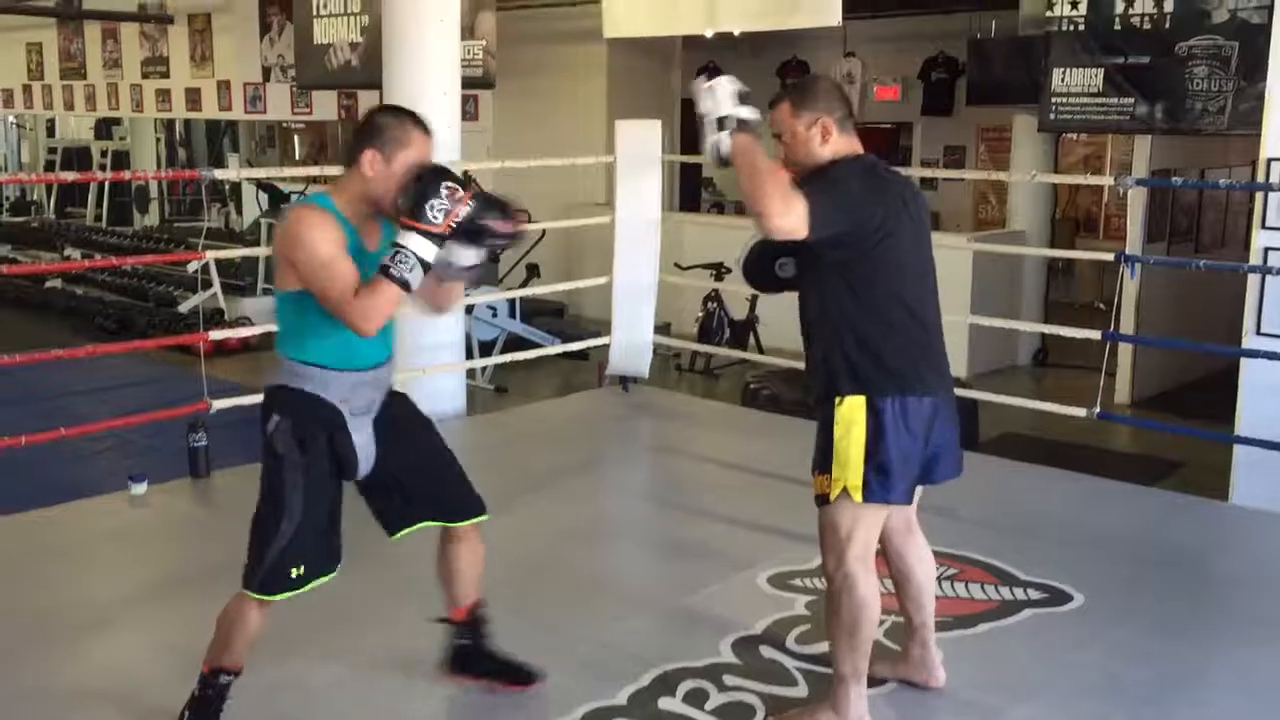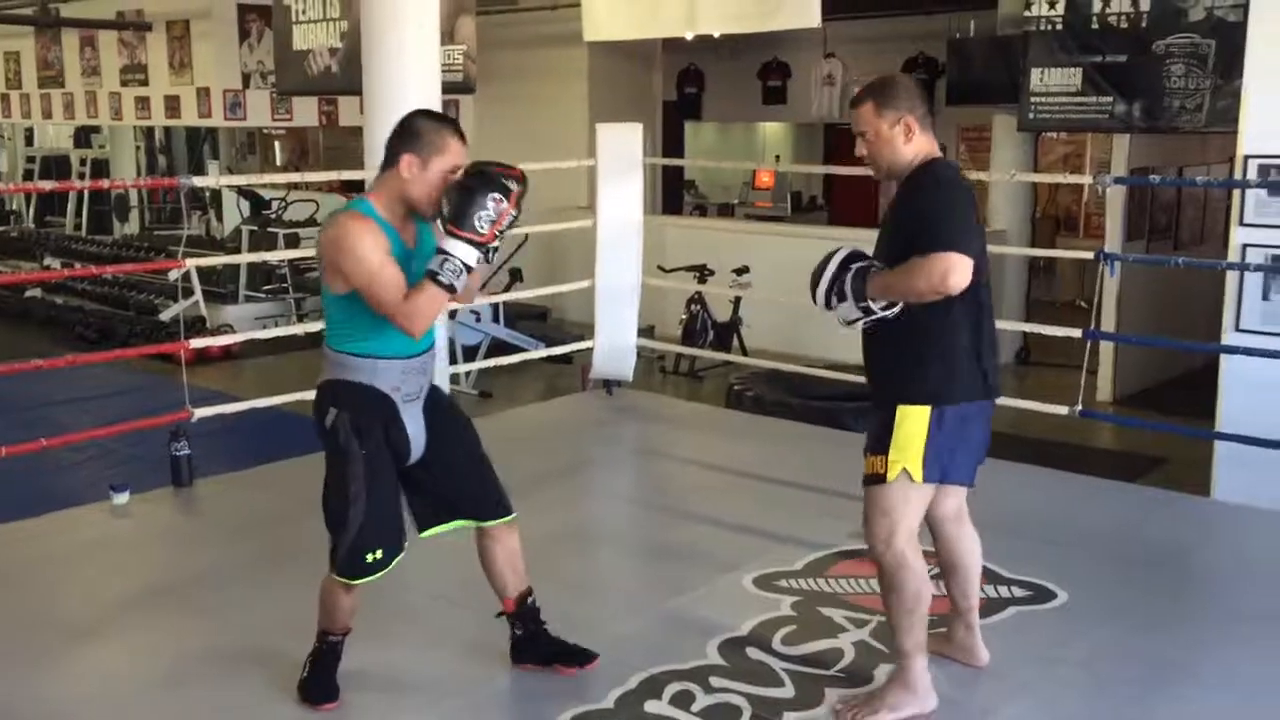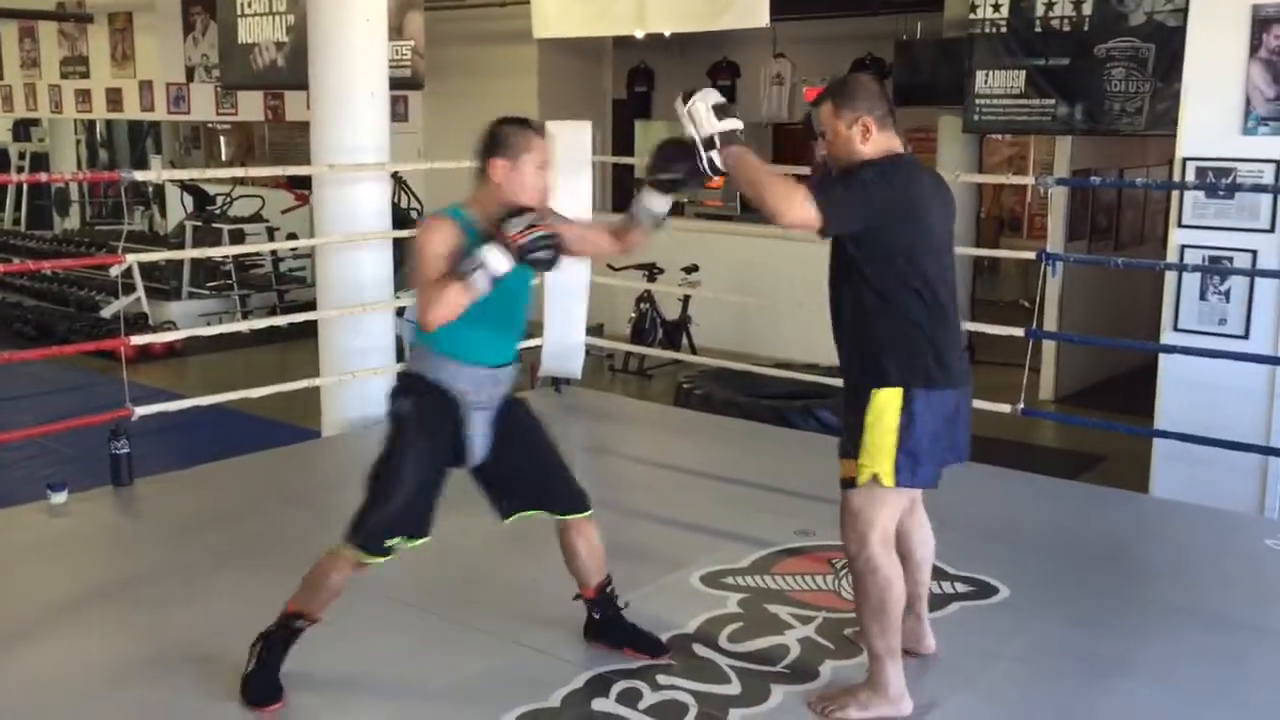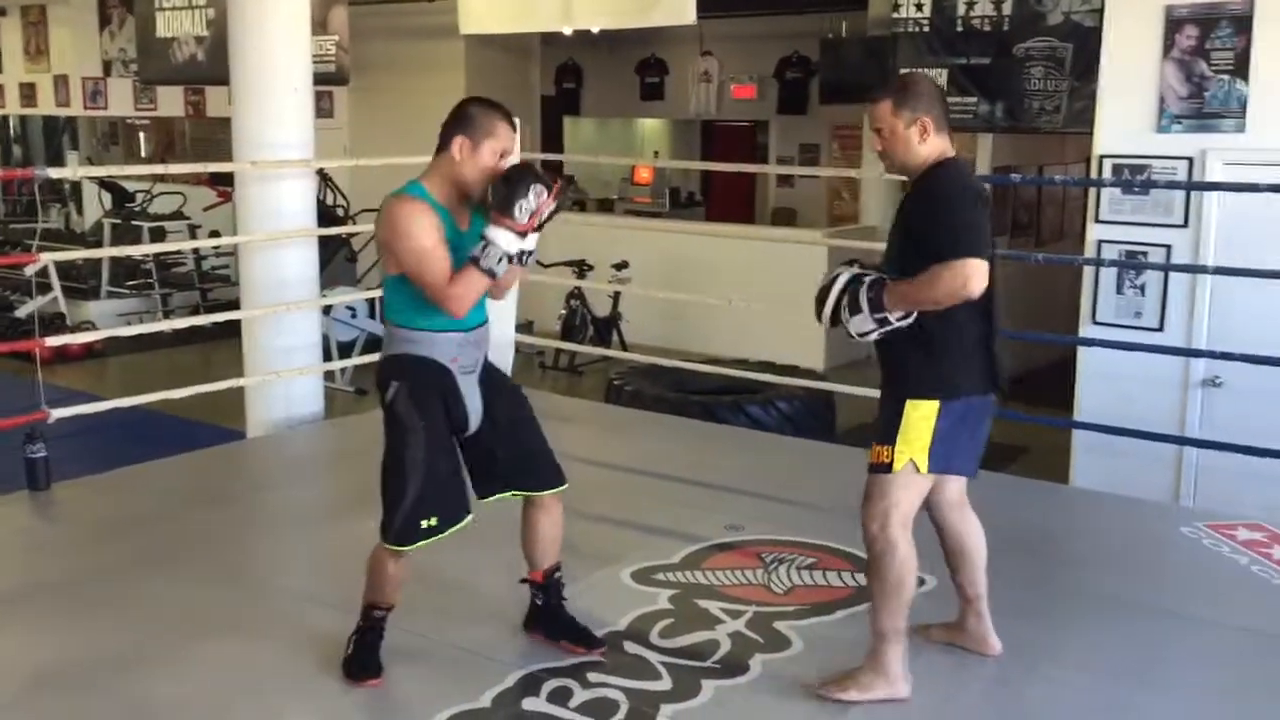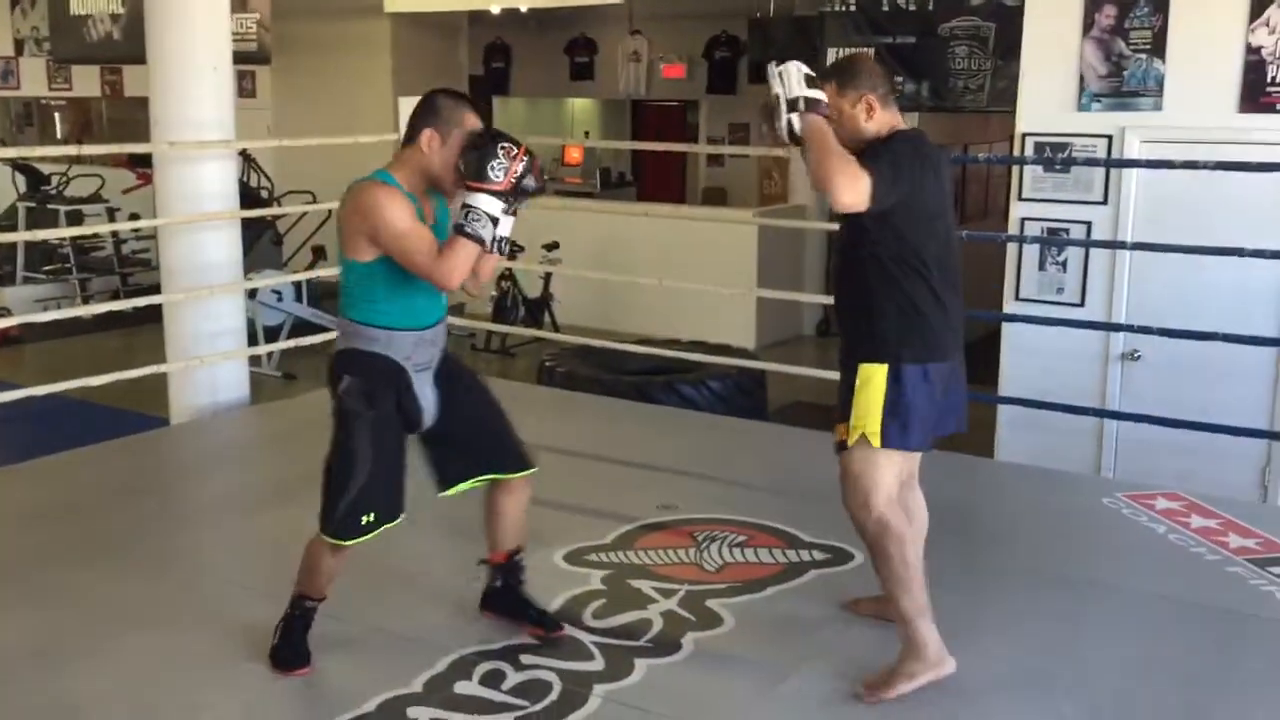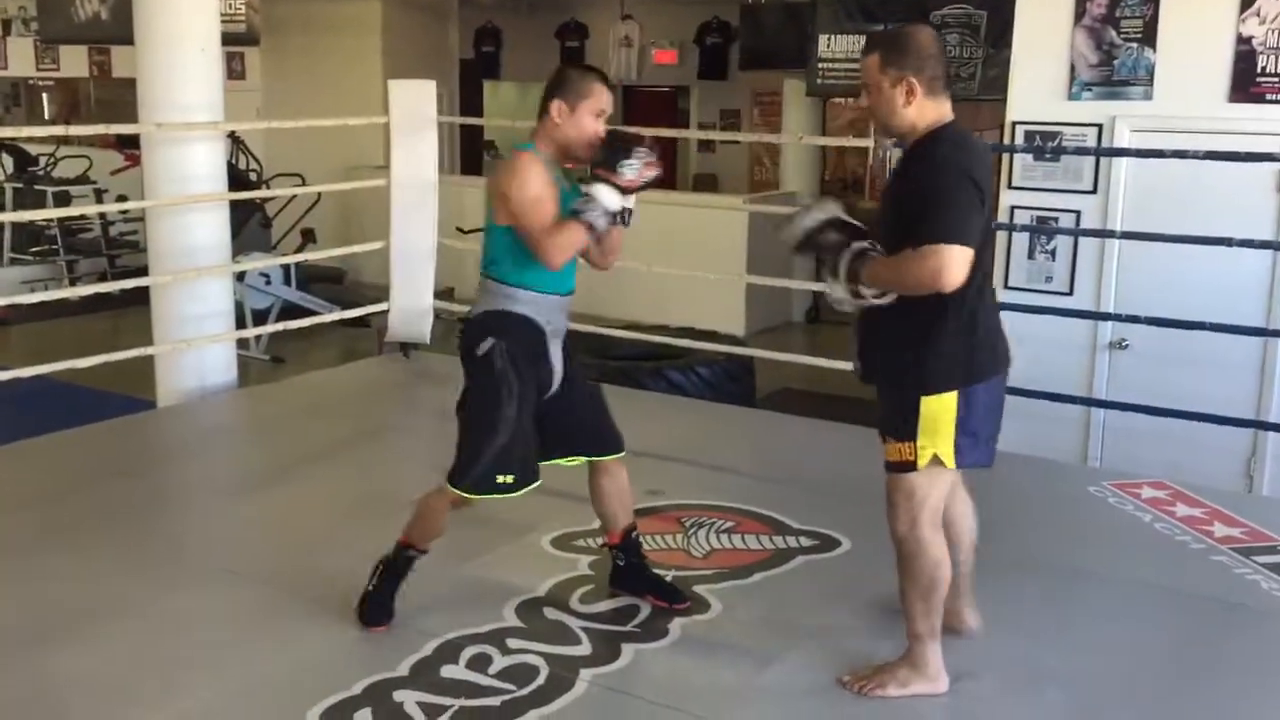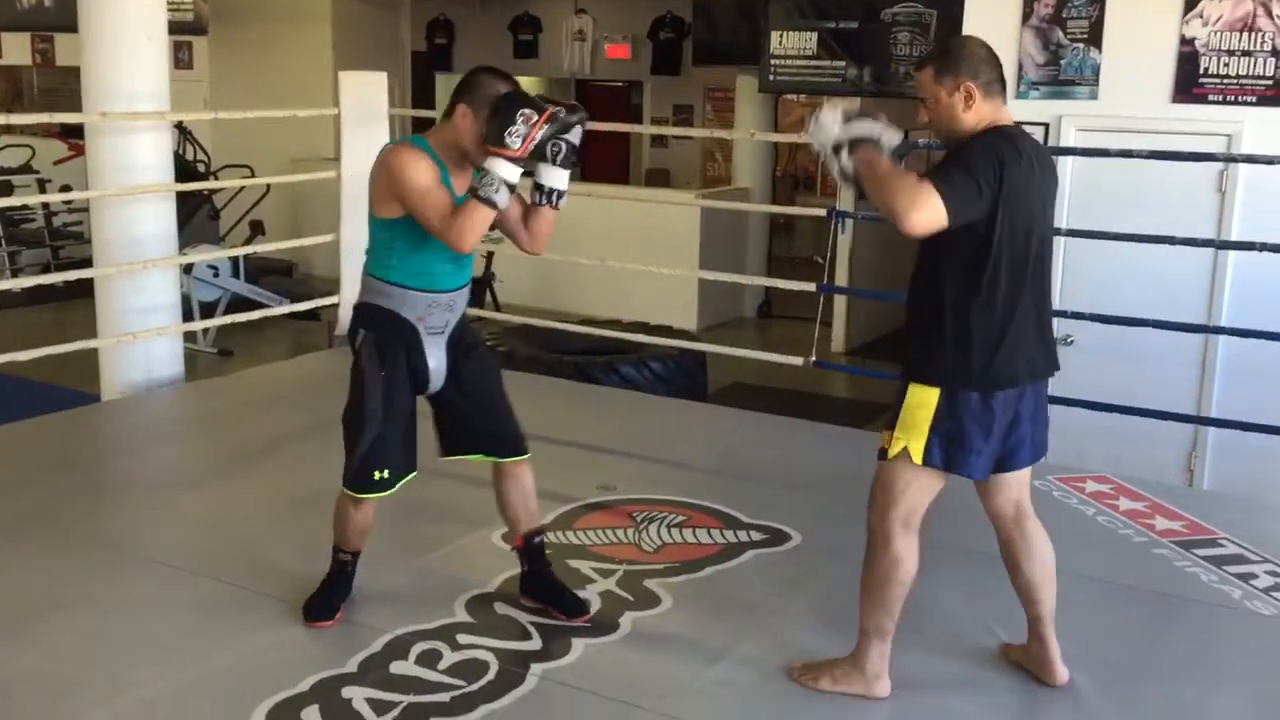
dt=0.7s
person 1, frame 1
left shoulder: (850, 182)
right shoulder: (891, 188)
left elbow: (781, 218)
left wrist: (736, 132)
right wrist: (800, 273)
left hip: (874, 398)
right hip: (923, 389)
left knee: (847, 550)
right knee: (895, 525)
right ankle: (916, 657)
person 1, frame 2
left shoulder: (940, 187)
right shoulder: (924, 187)
left elbow: (949, 274)
left wrist: (869, 286)
right wrist: (868, 282)
left hip: (930, 393)
right hip: (946, 387)
left knee: (890, 533)
right knee: (946, 512)
right ankle: (965, 635)
person 1, frame 3
left shoulder: (882, 182)
right shoulder: (919, 182)
left elbow: (789, 209)
left wrist: (725, 141)
left hip: (900, 386)
right hip: (927, 377)
left knee: (867, 533)
right knee: (904, 505)
right ankle: (915, 626)
person 1, frame 4
left shoulder: (952, 191)
right shoulder: (932, 187)
left elbow: (966, 279)
left wrist: (882, 296)
right wrist: (866, 280)
left hip: (938, 387)
right hip: (937, 380)
left knee: (886, 518)
right knee: (947, 502)
left ankle: (885, 669)
right ankle: (976, 625)
person 1, frame 5
left shoulder: (898, 155)
right shoulder: (916, 154)
left elbow: (845, 192)
right elbow: (857, 193)
left wrist: (807, 116)
right wrist: (811, 122)
left hip: (898, 356)
right hip: (926, 349)
left knee: (871, 500)
right knee: (900, 483)
left ankle: (926, 649)
right ankle: (903, 597)
person 1, frame 6
left shoulder: (948, 161)
right shoulder: (932, 150)
left elbow: (944, 269)
left wrist: (860, 268)
right wrist: (845, 232)
left hip: (943, 368)
right hip: (935, 358)
left knee: (913, 513)
right knee: (941, 492)
left ankle: (923, 664)
right ankle: (957, 602)
person 1, frame 7
left shoulder: (985, 155)
right shoulder: (1031, 158)
left elbow: (914, 215)
left wrist: (863, 148)
right wrist: (884, 159)
left hip: (960, 376)
right hip: (1019, 368)
left knee: (893, 513)
right knee: (1012, 508)
left ankle: (868, 665)
right ankle: (1045, 649)
person 2, frame 1
left shoulder: (397, 221)
right shoulder: (310, 227)
left elbow: (438, 298)
right elbow: (363, 318)
left wrist: (468, 246)
right wrist: (423, 237)
left hip: (379, 407)
right hip: (308, 416)
left knee: (462, 517)
right knee: (274, 582)
left ankle: (470, 646)
person 2, frame 2
left shoulder: (420, 219)
right shoulder: (351, 230)
left elbow: (464, 292)
right elbow: (411, 319)
left wrist: (483, 229)
right wrist: (466, 239)
left hip: (419, 395)
right hip: (361, 406)
left knee: (493, 514)
right knee: (358, 559)
left ankle: (529, 635)
right ankle: (325, 655)
person 2, frame 3
left shoulder: (535, 222)
right shoulder: (441, 230)
left elbow: (619, 245)
right elbow: (433, 314)
left wrist: (656, 194)
right wrist: (496, 251)
left hip: (495, 402)
right hip: (435, 403)
left knee: (574, 511)
right knee: (373, 542)
left ankle: (604, 617)
right ankle: (275, 644)
person 2, frame 4
left shoulder: (472, 205)
right shoulder: (406, 211)
left elbow: (500, 287)
right elbow: (453, 301)
left wrist: (522, 226)
right wrist: (505, 230)
left hip: (474, 369)
right hip: (420, 377)
left knee: (545, 487)
right knee: (407, 530)
left ankle: (546, 608)
right ankle: (368, 631)
person 2, frame 5
left shoulder: (442, 197)
right shoulder: (376, 199)
left elbow: (475, 276)
right elbow: (441, 276)
left wrist: (503, 199)
right wrist: (487, 194)
left hip: (434, 363)
right hip: (373, 373)
left knee: (514, 469)
right knee: (348, 524)
left ankle: (504, 589)
right ankle: (296, 622)
person 2, frame 6
left shoulder: (565, 174)
right shoulder: (522, 168)
left elbow: (603, 258)
right elbow: (553, 254)
left wrist: (617, 191)
right wrist: (607, 189)
left hip: (546, 337)
right hip: (505, 337)
left knee: (607, 452)
right knee: (473, 480)
left ankle: (628, 565)
right ankle: (393, 568)
person 2, frame 7
left shoulder: (485, 163)
right shoulder: (404, 160)
left elbow: (535, 242)
right elbow: (460, 236)
left wrist: (554, 158)
right wrist: (504, 160)
left hip: (452, 330)
right hip: (390, 331)
left knee: (511, 454)
right knee: (367, 477)
left ankle: (536, 575)
right ankle: (340, 575)
